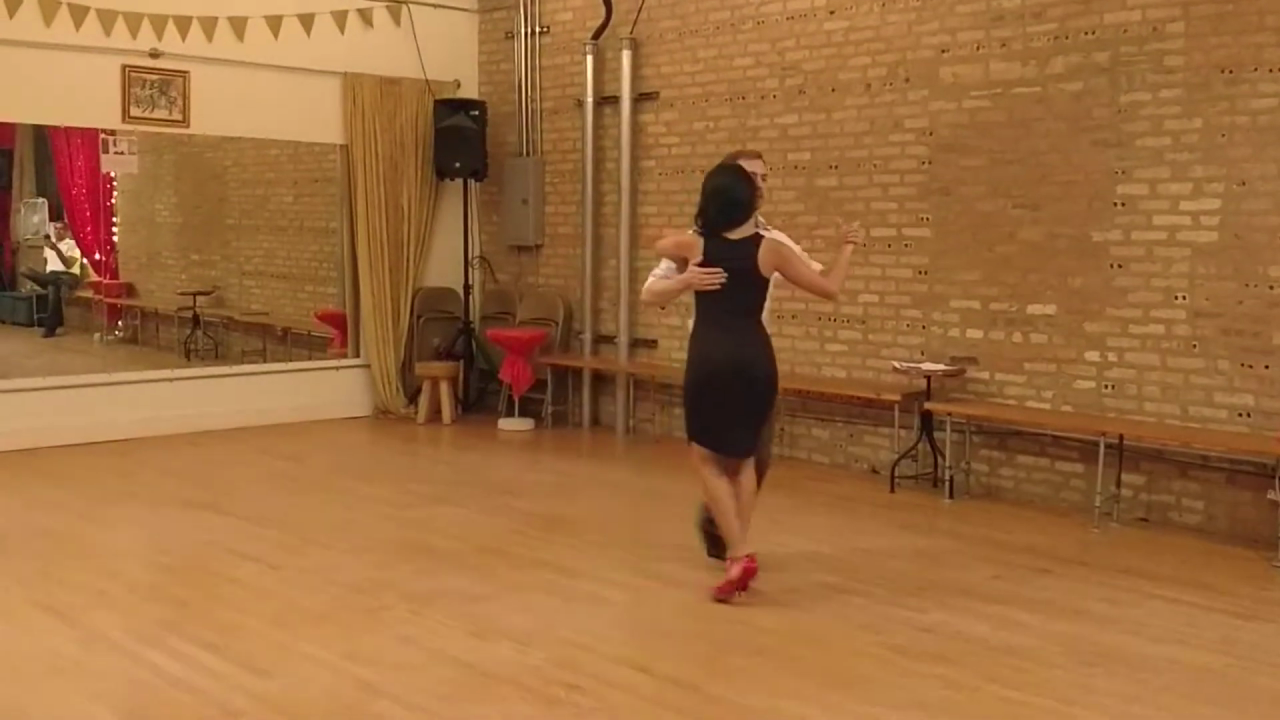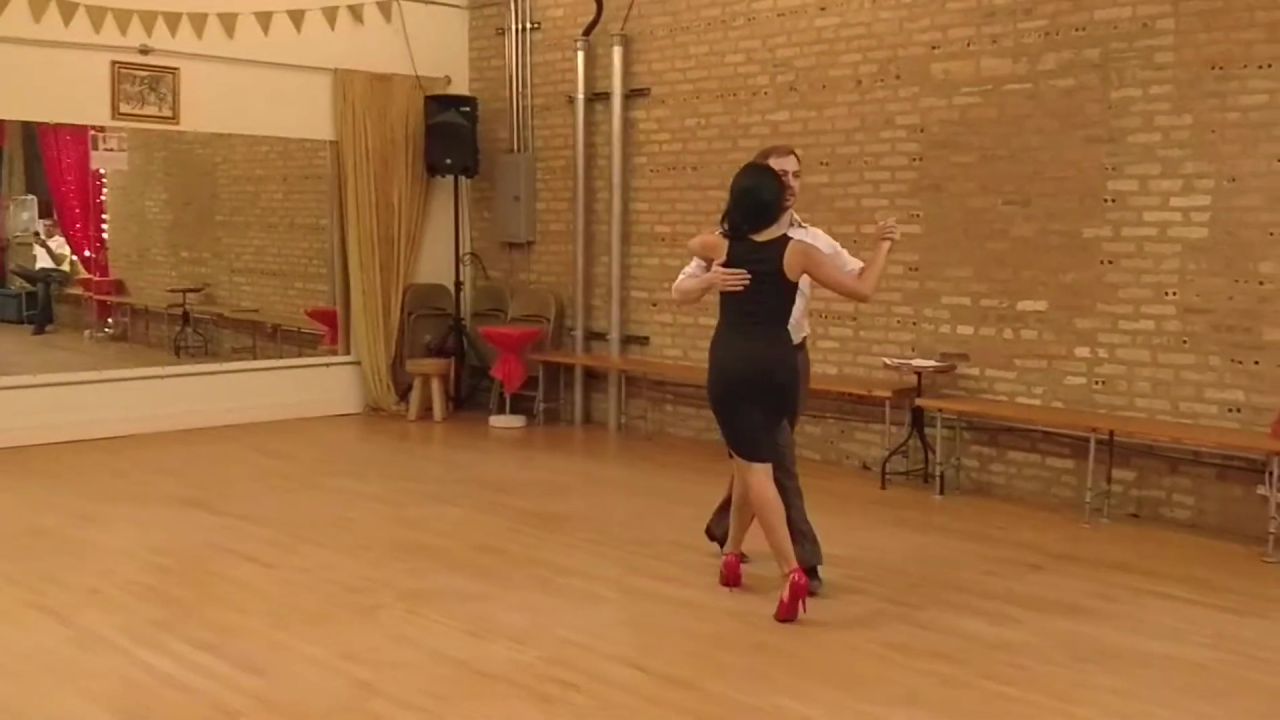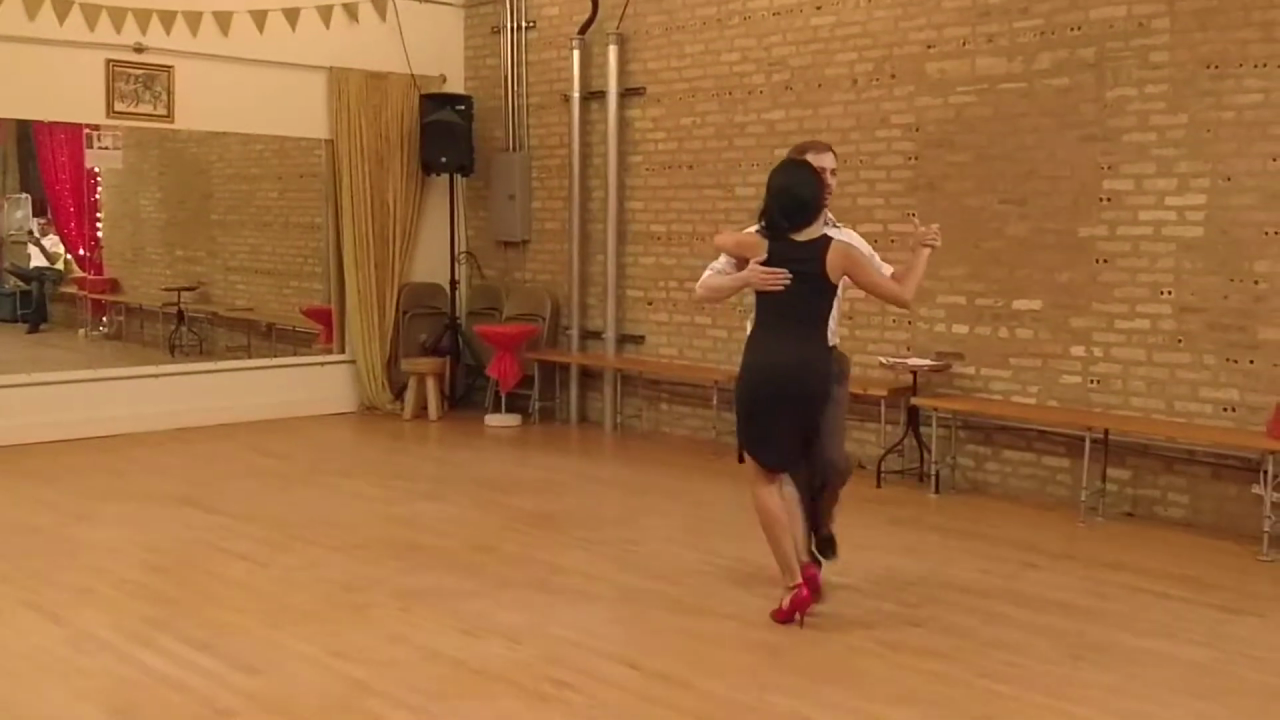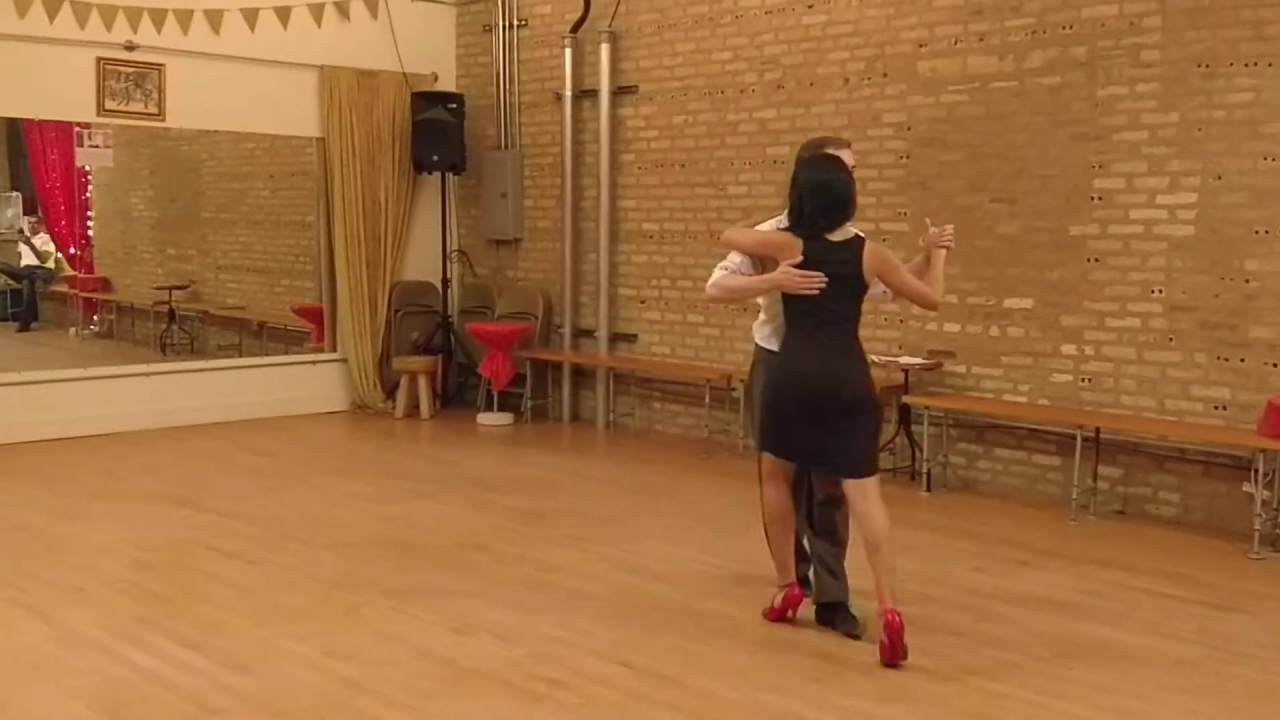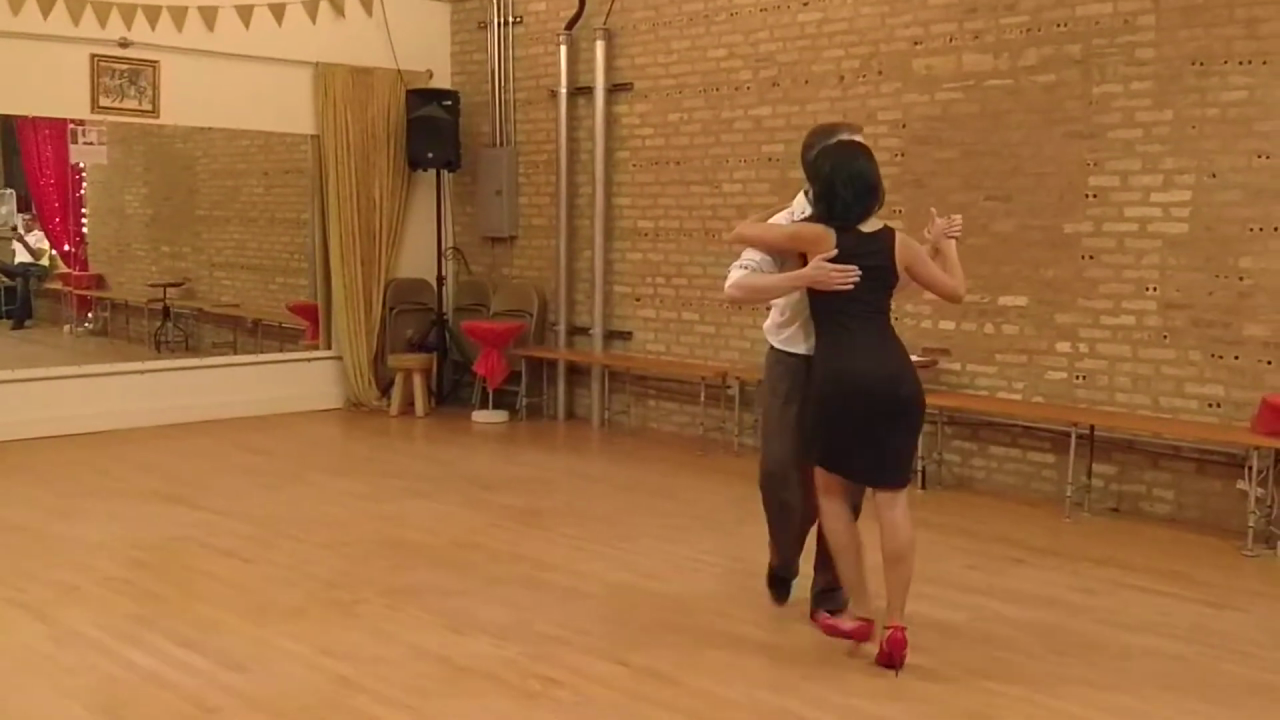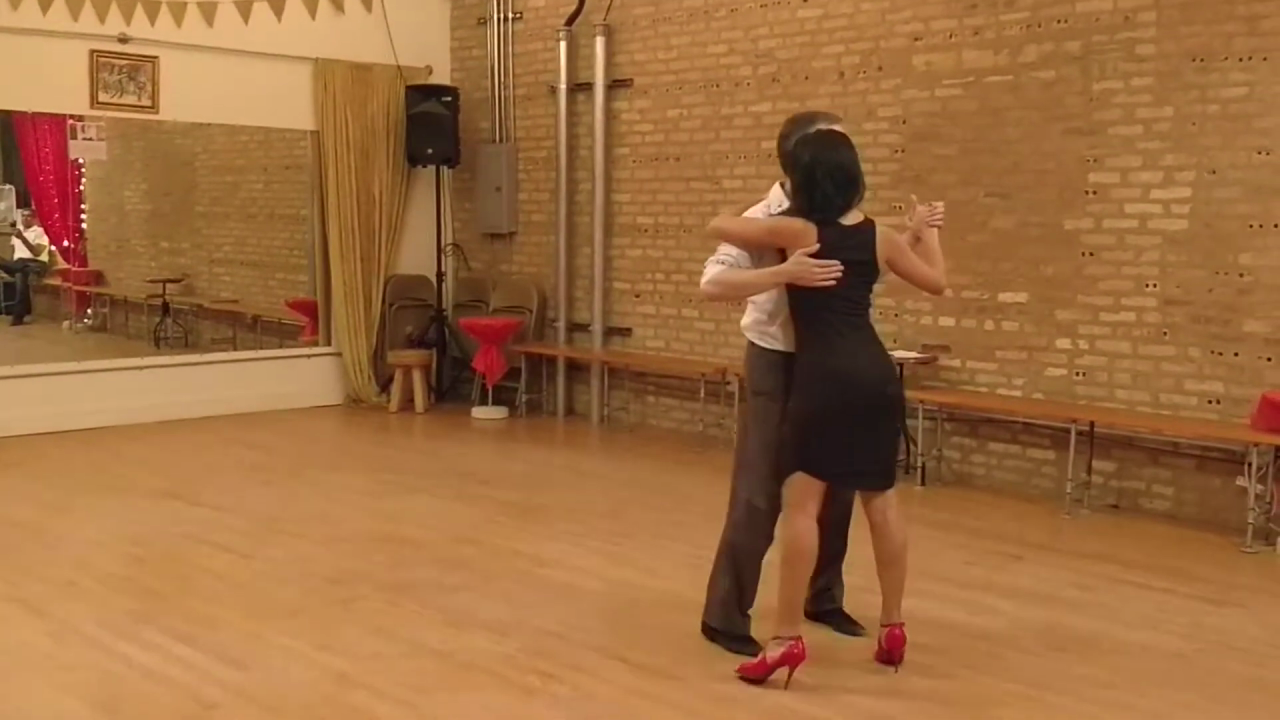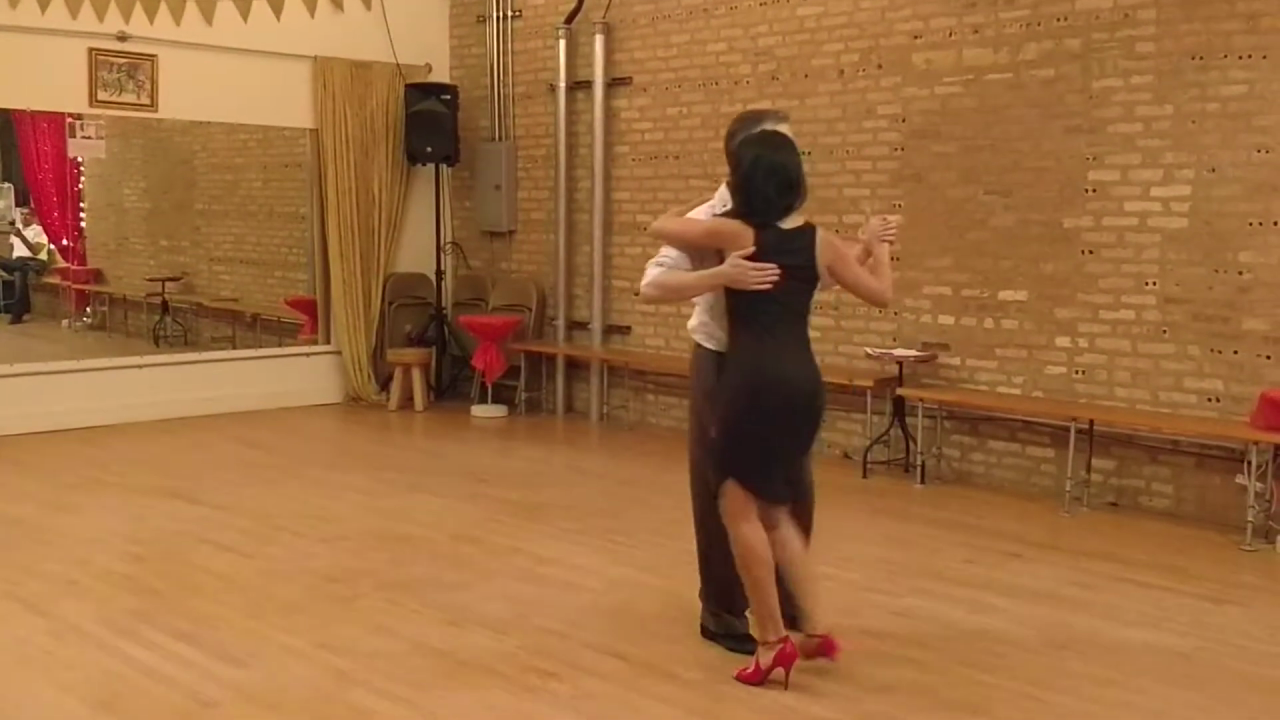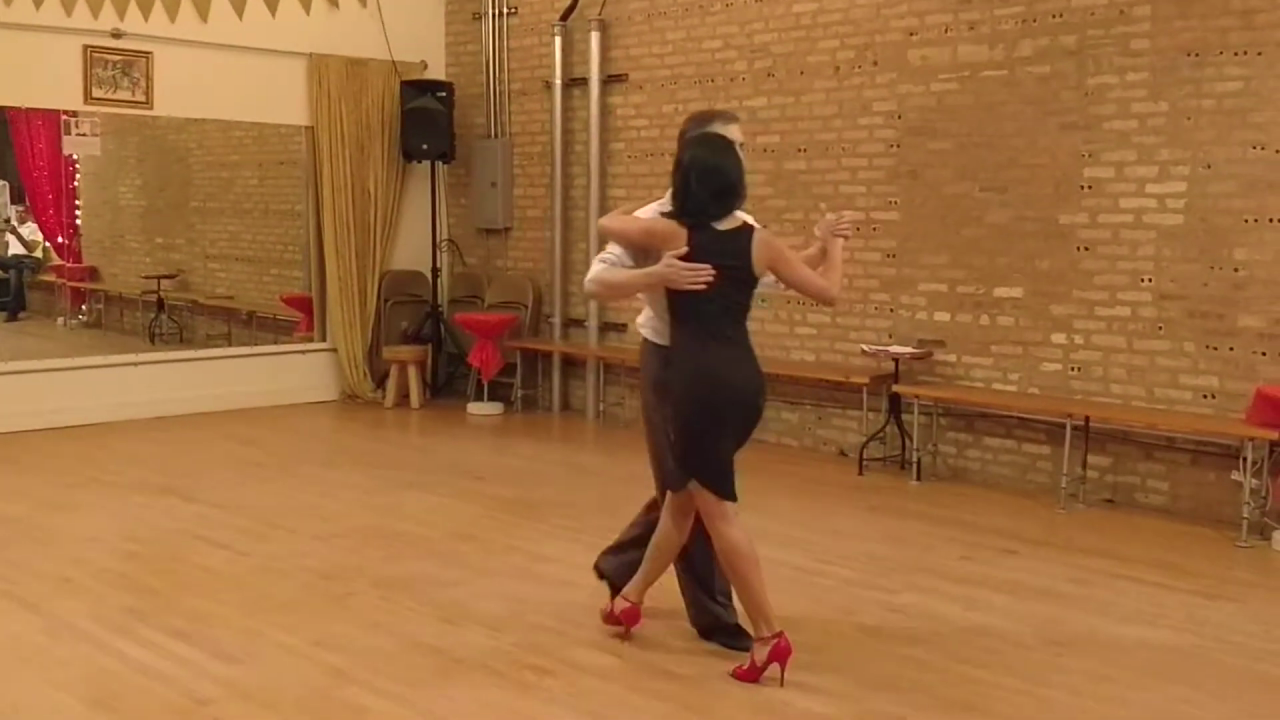
dt=0.4s
person 1, frame 1
left shoulder: (694, 246)
right shoulder: (770, 249)
left elbow: (660, 244)
right elbow: (830, 288)
right wrist: (848, 245)
left hip: (709, 358)
right hip: (754, 359)
left knee: (709, 463)
right knee: (743, 461)
left ankle: (739, 556)
right ankle: (740, 558)
person 1, frame 2
left shoulder: (721, 246)
right shoulder: (797, 252)
left elbow: (692, 244)
right elbow: (862, 290)
right wrist: (884, 244)
left hip: (730, 363)
right hip: (777, 363)
left knee: (755, 468)
right knee: (752, 460)
left ankle: (792, 572)
right ankle: (732, 555)
person 1, frame 3
left shoulder: (759, 246)
right shoulder: (839, 253)
left elbow: (719, 240)
right elbow: (902, 296)
right wrist: (923, 249)
left hip: (763, 367)
right hip: (811, 370)
left knee: (765, 477)
right knee: (784, 474)
left ankle: (793, 583)
right ankle: (800, 564)
person 1, frame 4
left shoulder: (787, 245)
right shoulder: (870, 253)
left elbow: (729, 236)
right elbow: (931, 297)
left wrist: (765, 231)
right wrist: (938, 252)
left hip: (795, 374)
right hip: (849, 377)
left knee: (775, 478)
right knee: (865, 493)
left ankle: (788, 586)
right ankle: (889, 609)
person 1, frame 5
left shoulder: (815, 237)
right shoulder: (898, 243)
left elbow: (741, 233)
right elbow: (955, 289)
left wrist: (771, 222)
right wrist: (947, 242)
left hip: (840, 377)
right hip: (894, 376)
left knee: (831, 492)
right knee: (892, 500)
left ankle: (860, 611)
right ankle: (895, 627)
person 1, frame 6
left shoulder: (795, 231)
right shoulder: (878, 235)
left elbow: (718, 227)
right elbow: (936, 280)
left wrist: (744, 213)
right wrist: (926, 231)
left hip: (826, 377)
right hip: (876, 374)
left knee: (799, 503)
right knee: (881, 501)
left ankle: (788, 637)
right ankle: (893, 626)
person 1, frame 7
left shoulder: (733, 233)
right shoulder: (820, 241)
left elbow: (661, 227)
right elbow: (881, 294)
left wrist: (689, 213)
right wrist: (880, 245)
left hip: (754, 383)
right hip: (804, 382)
left knee: (739, 510)
right knee: (774, 509)
left ankle: (774, 641)
right ankle: (815, 627)
person 1, frame 8
left shoulder: (671, 234)
right shoulder: (760, 241)
left elbow: (607, 224)
right elbow: (827, 291)
left wrist: (637, 214)
right wrist: (833, 244)
left hip: (700, 382)
right hip: (744, 381)
left knee: (717, 510)
right knee: (684, 492)
left ankle: (769, 636)
right ankle: (629, 598)
person 2, frame 1
left shoulder: (775, 241)
right elbow: (649, 293)
right wrist: (686, 281)
left knee: (757, 455)
left ankle: (724, 535)
right ankle: (716, 521)
person 2, frame 2
left shoulder: (814, 240)
left elbow: (860, 280)
right elbow: (680, 291)
right wrist: (711, 281)
left hip: (792, 357)
right knee: (778, 458)
left ankle: (722, 525)
right ankle: (804, 558)
person 2, frame 3
left shoulder: (845, 241)
right elbow: (704, 290)
right wrist: (745, 279)
left hip: (825, 363)
left knee: (832, 461)
left ankle: (816, 521)
right ankle: (799, 557)
person 2, frame 4
right shoulder: (771, 236)
left elbow: (892, 288)
right elbow: (716, 287)
left wrist: (927, 256)
right wrist: (773, 281)
right hip: (777, 367)
left knee: (831, 484)
left ankle: (831, 597)
right ankle: (794, 570)
person 2, frame 5
right shoulder: (786, 228)
right elbow: (735, 289)
left wrist: (932, 246)
right wrist: (804, 277)
right hip: (793, 368)
left knee: (842, 487)
right knee: (782, 480)
left ankle: (831, 598)
right ankle: (783, 562)
person 2, frame 6
right shoulder: (763, 222)
right elbow: (712, 284)
right wrist: (785, 273)
right hip: (776, 366)
left knee: (835, 491)
right knee: (759, 494)
left ankle: (824, 598)
right ankle: (725, 615)
person 2, frame 7
right shoulder: (710, 221)
right elbow: (653, 286)
left wrist: (868, 246)
right wrist: (720, 276)
right hip: (724, 366)
left knee: (793, 491)
right knee: (722, 494)
left ankle: (782, 596)
right ankle: (723, 615)
person 2, frame 8
left shoulder: (739, 224)
right shoulder: (655, 222)
right elbow: (596, 283)
left wrist: (820, 247)
right wrist: (656, 276)
right hip: (670, 363)
left ankle: (621, 562)
right ankle: (712, 611)
